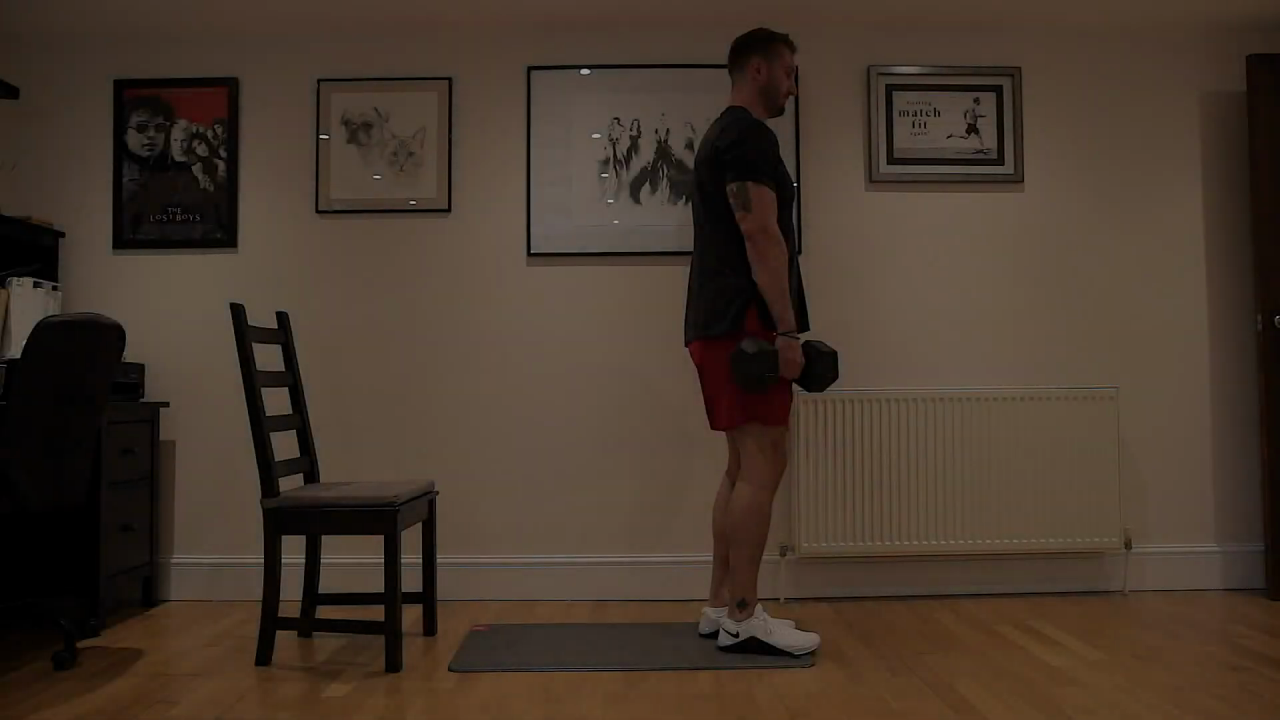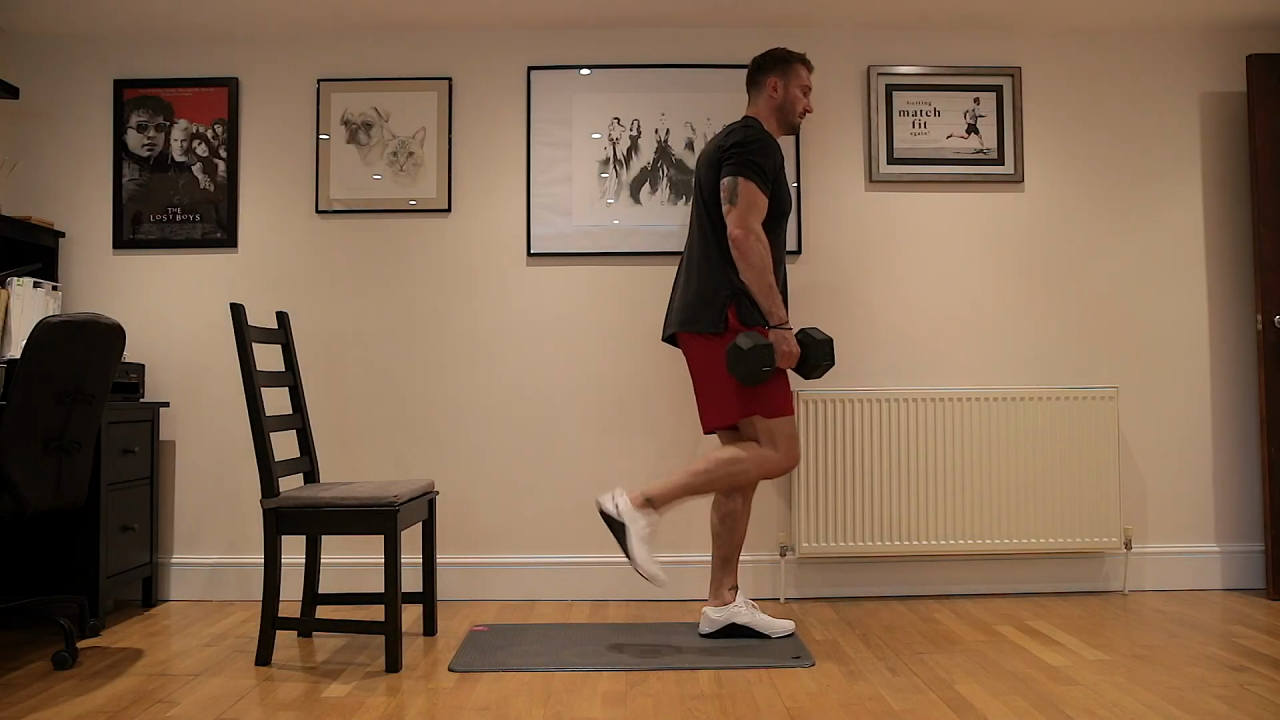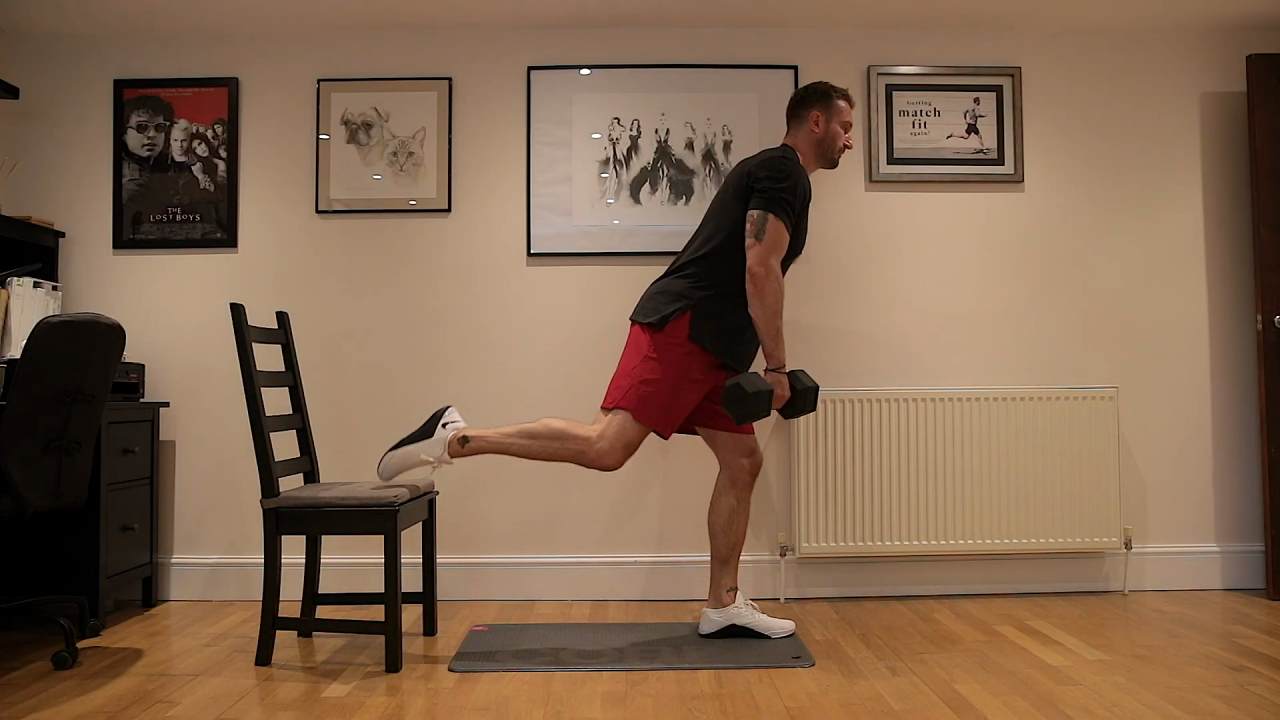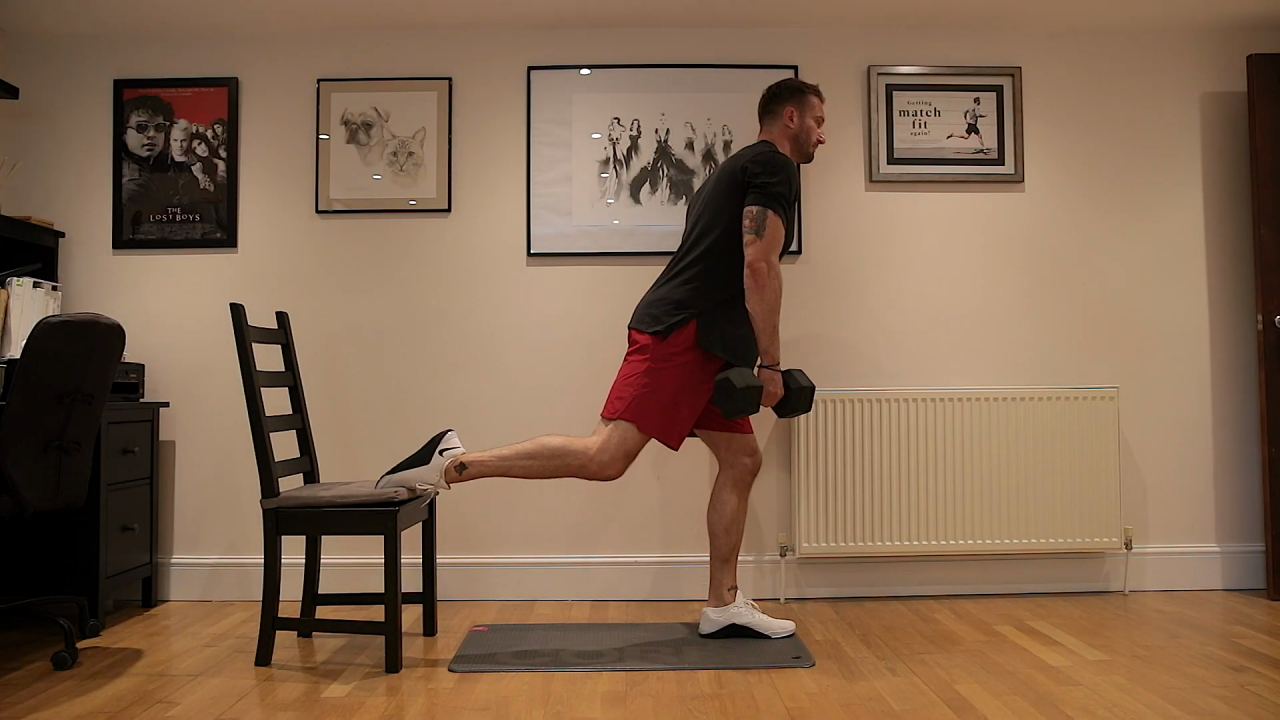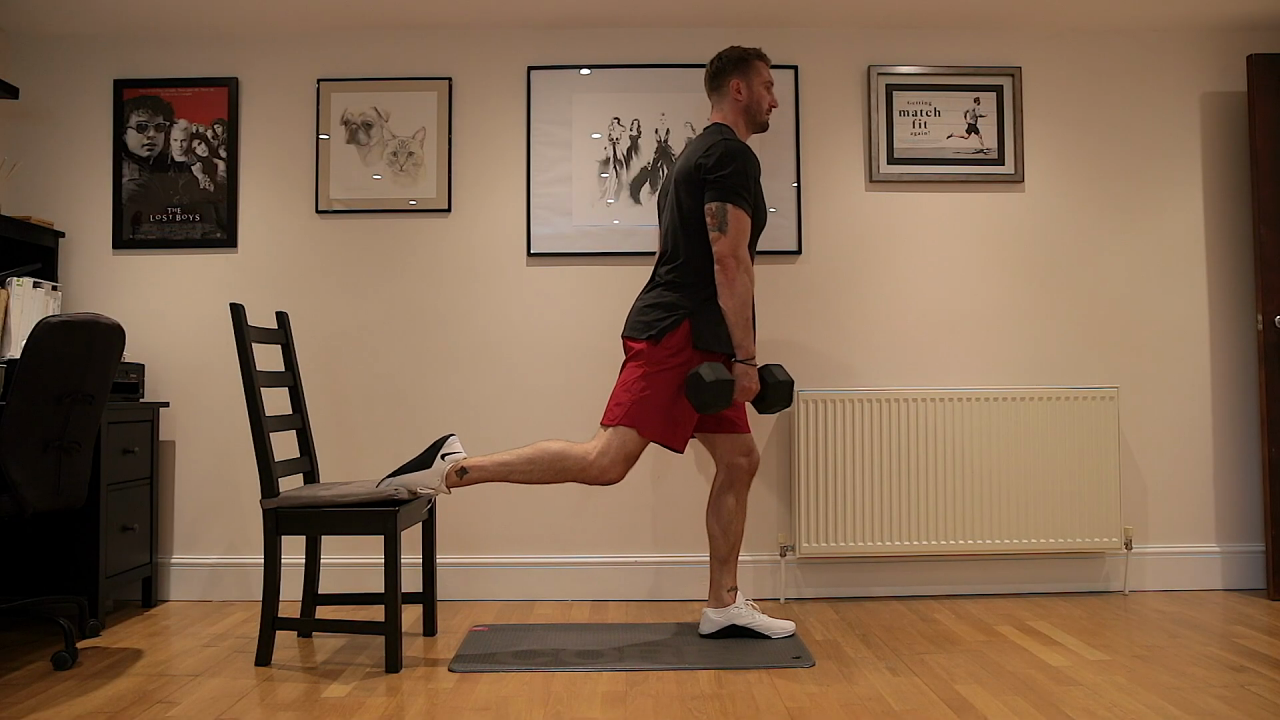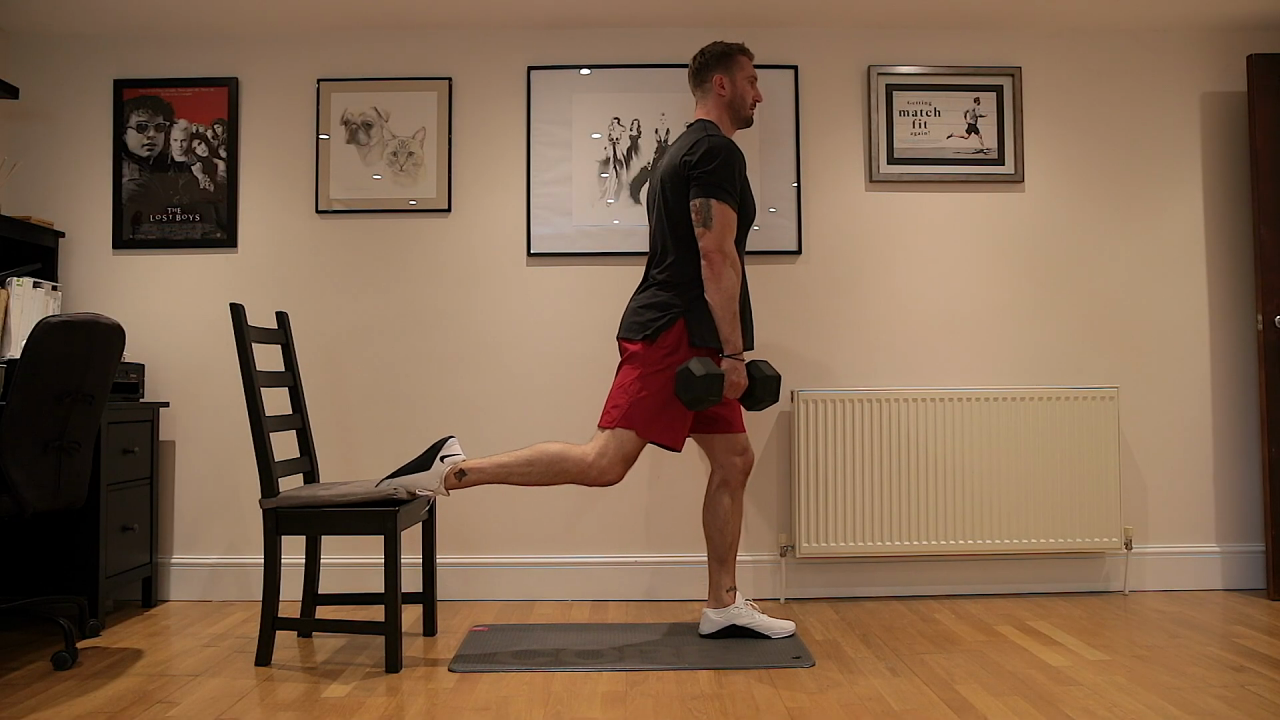
dt=0.7s
person 1, frame 1
left shoulder: (725, 136)
right shoulder: (749, 136)
right elbow: (761, 236)
right wrist: (786, 331)
left hip: (721, 321)
right hip: (743, 322)
left knee: (745, 465)
right knee: (761, 465)
left ankle: (722, 605)
right ankle: (742, 618)
person 1, frame 2
left shoulder: (740, 145)
right shoulder: (753, 143)
right elbow: (743, 235)
left wrist: (767, 324)
right wrist: (780, 325)
left hip: (720, 320)
right hip: (725, 318)
left knee: (747, 460)
right knee: (776, 454)
left ankle: (722, 603)
right ankle: (639, 505)
person 1, frame 3
left shoulder: (772, 174)
right shoulder: (783, 173)
right elbow: (760, 271)
left wrist: (759, 359)
right wrist: (777, 367)
left hip: (707, 341)
right hip: (681, 327)
left knee: (743, 462)
right knee: (605, 446)
left ankle: (723, 605)
right ankle: (455, 438)
person 1, frame 4
left shoulder: (743, 169)
right shoulder: (775, 169)
right elbow: (759, 266)
left wrist: (748, 358)
right wrist: (771, 363)
left hip: (700, 339)
right hip: (682, 333)
left knee: (742, 461)
right knee: (605, 456)
left ankle: (723, 605)
right ankle: (453, 462)
person 1, frame 5
left shoulder: (702, 154)
right shoulder: (732, 156)
right elbow: (730, 261)
right wrist: (746, 358)
left hip: (689, 337)
right hip: (678, 334)
left knee: (739, 462)
right knee: (604, 461)
left ankle: (723, 606)
right ankle: (452, 468)
person 1, frame 6
left shoulder: (687, 151)
right shoulder: (716, 151)
right elbow: (716, 256)
right wrist: (734, 353)
left hip: (683, 335)
right hip: (675, 333)
left knee: (734, 462)
right knee: (604, 462)
left ankle: (723, 607)
right ankle: (450, 470)
